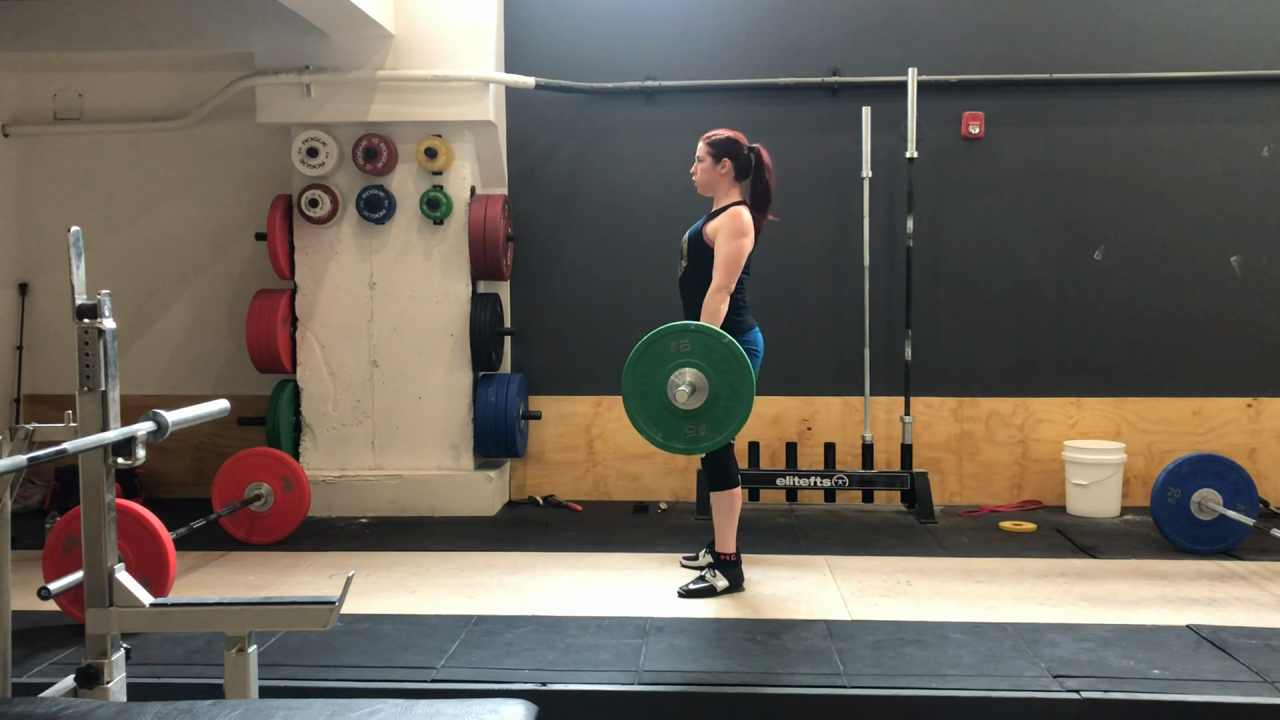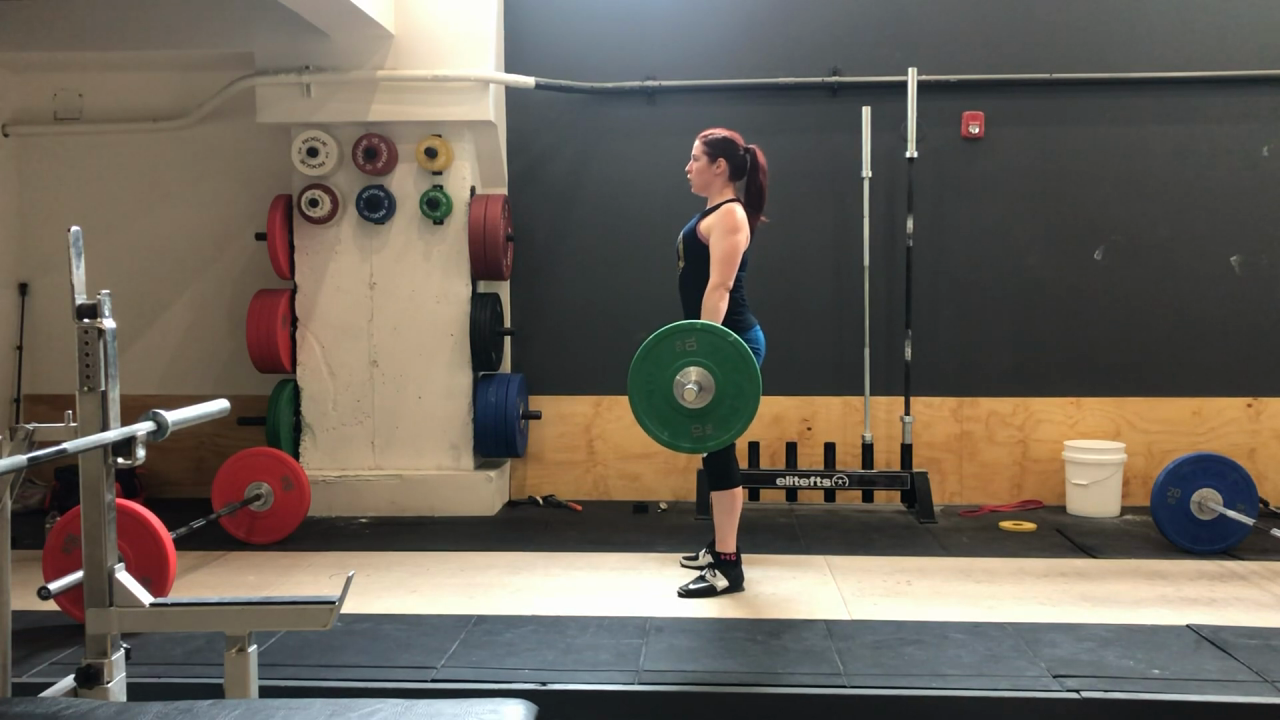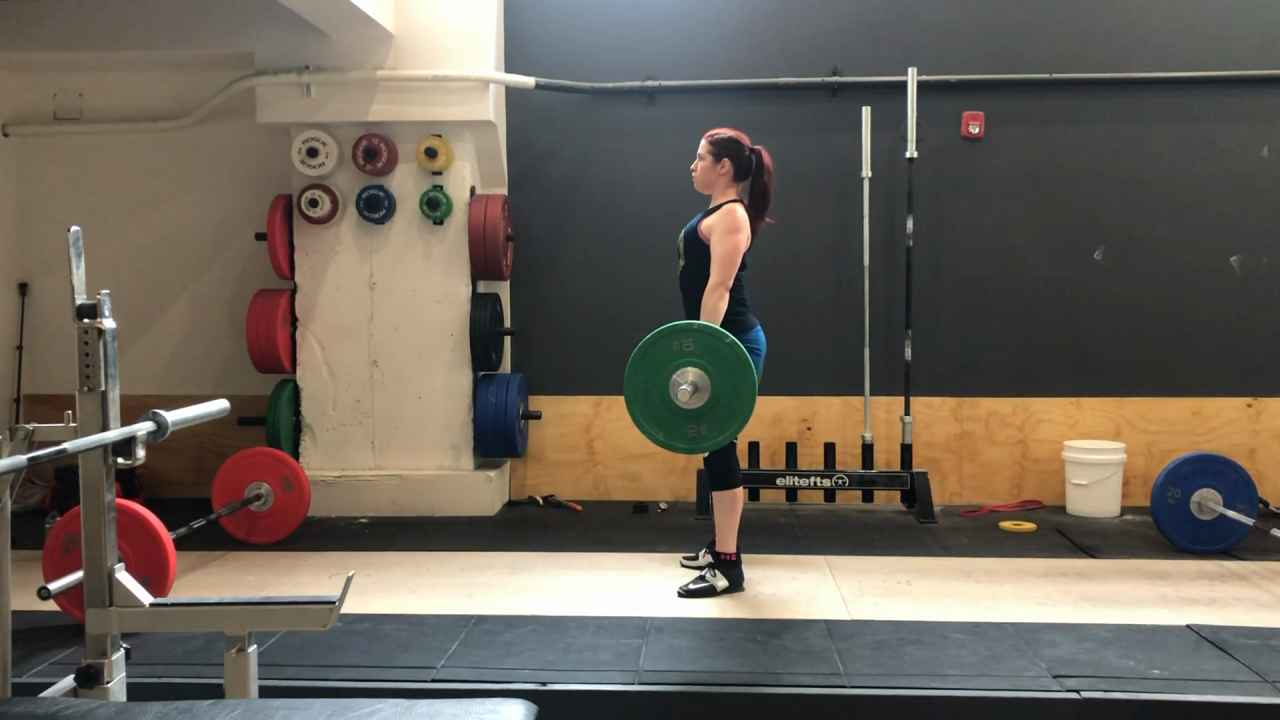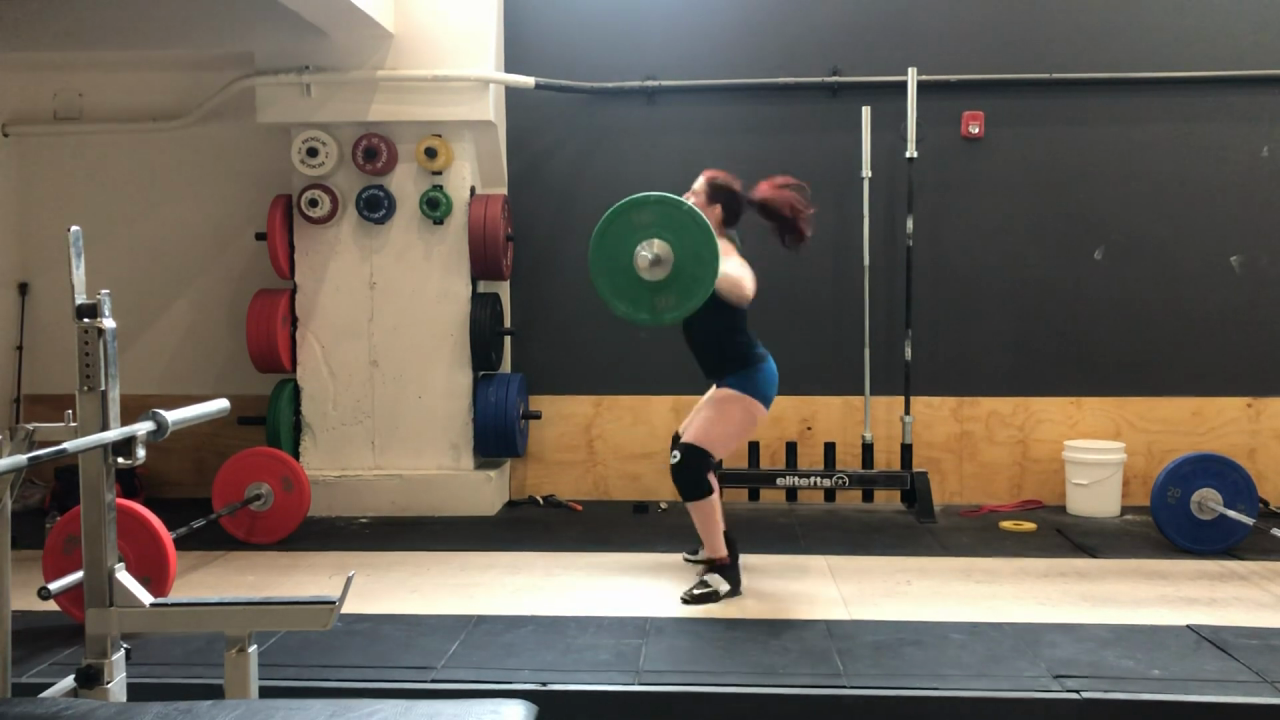
dt=1s
person 1, frame 1
left shoulder: (736, 218)
right shoulder: (720, 214)
left elbow: (721, 291)
left knee: (717, 450)
right knee: (712, 448)
left ankle: (727, 566)
right ankle: (720, 549)
person 1, frame 2
left shoulder: (729, 216)
right shoulder: (713, 214)
left elbow: (720, 288)
left knee: (719, 449)
right knee: (714, 447)
left ankle: (727, 566)
right ankle: (721, 547)
person 1, frame 3
left shoulder: (730, 215)
right shoulder: (717, 213)
left elbow: (720, 288)
left hip: (730, 344)
left knee: (720, 450)
right knee: (714, 448)
left ankle: (727, 566)
right ankle: (720, 547)
person 1, frame 4
left shoulder: (717, 248)
right shoulder: (713, 250)
left elbow: (743, 289)
left hip: (746, 377)
right hip: (736, 374)
left knee: (687, 461)
right knee: (684, 447)
left ankle: (723, 569)
right ankle: (716, 542)
